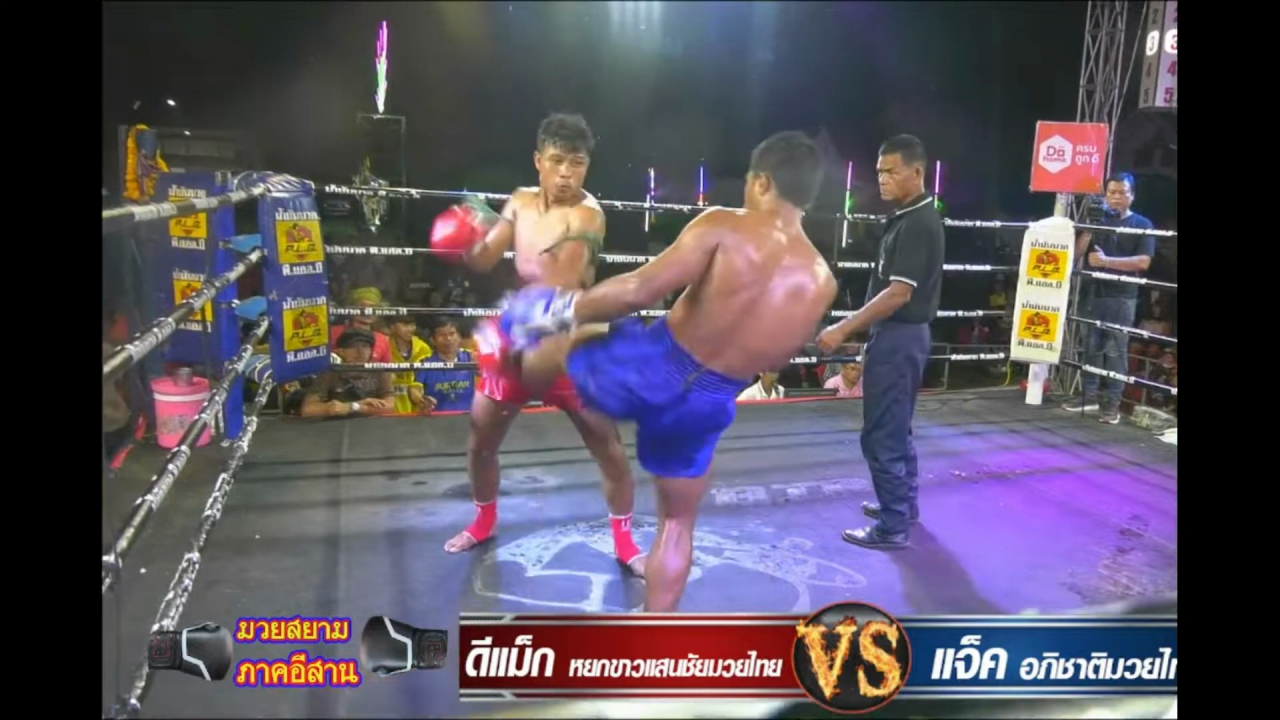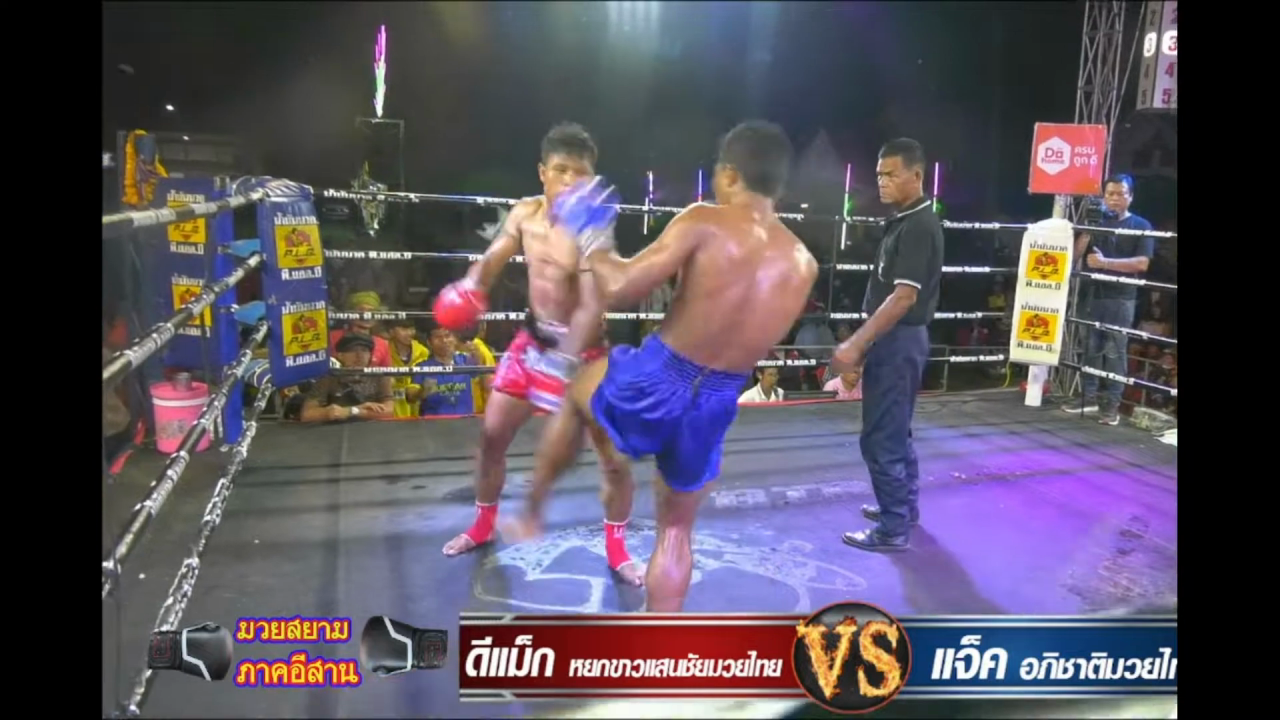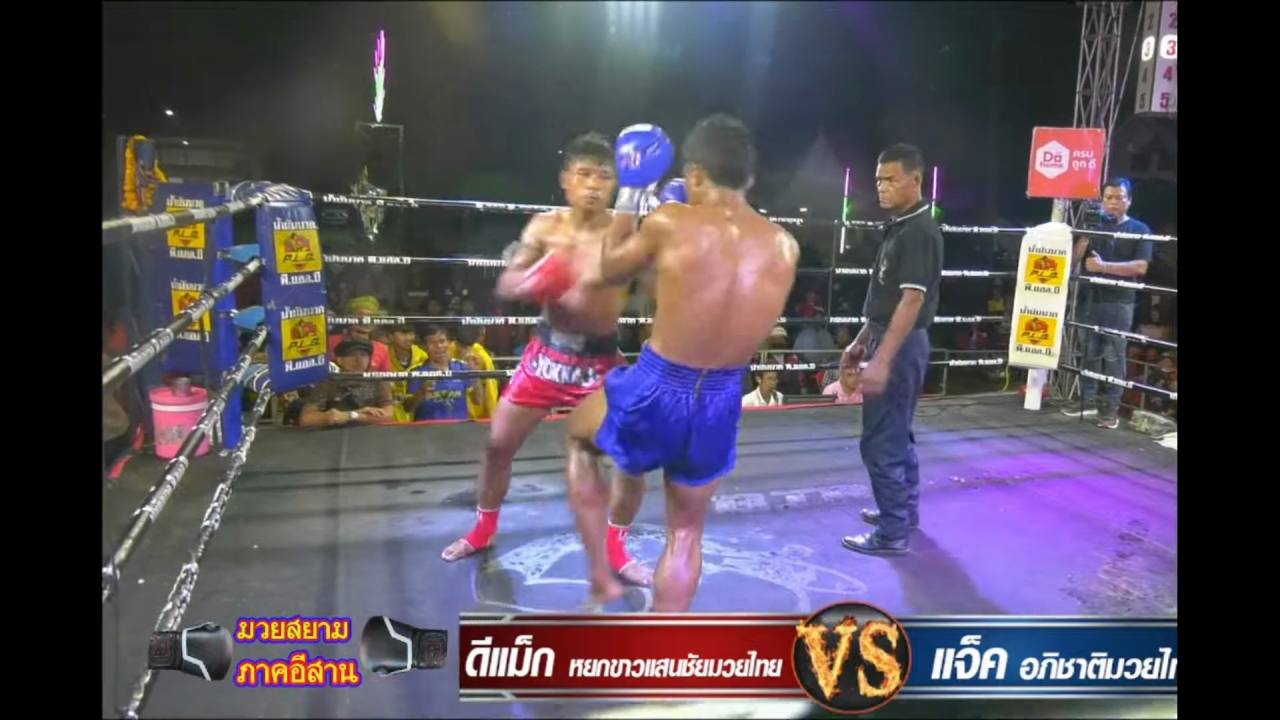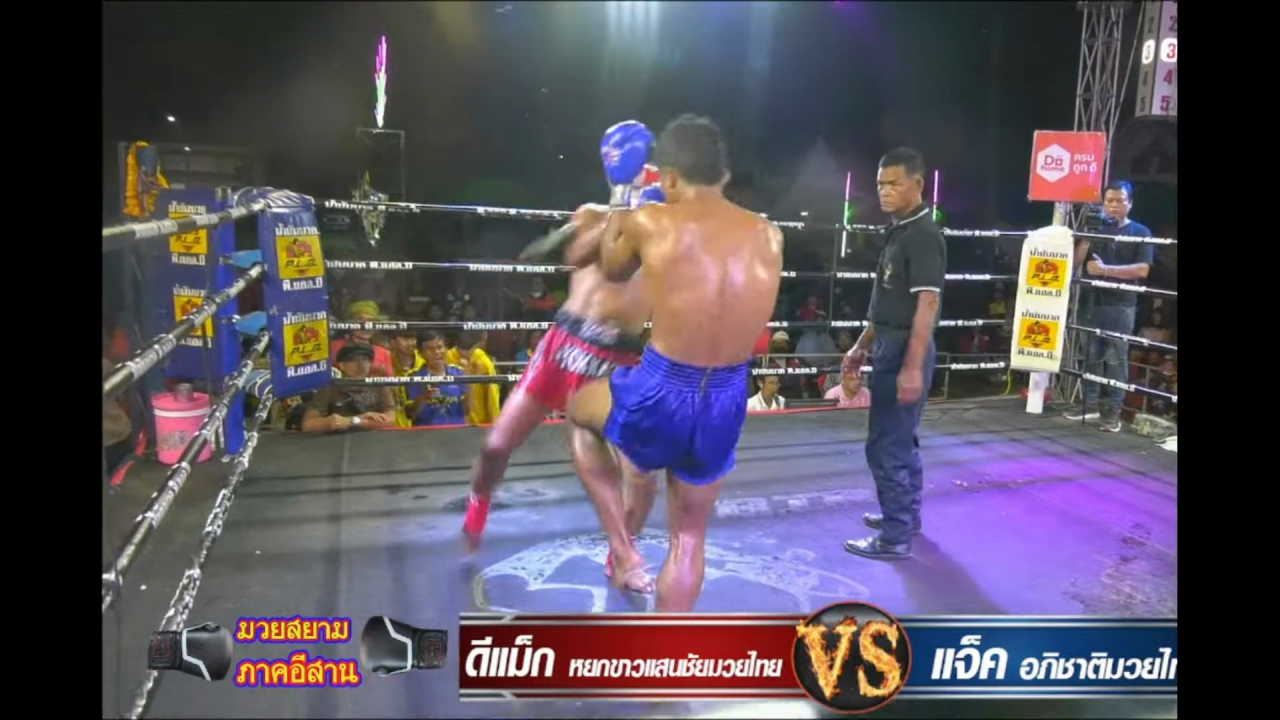
dt=0.1s
person 1, frame 1
left shoulder: (722, 228)
right shoulder: (821, 279)
left elbow: (640, 289)
left wrist: (563, 309)
left hip: (645, 365)
right hip: (701, 408)
left knee: (559, 346)
right knee: (678, 524)
person 1, frame 2
left shoulder: (704, 221)
right shoulder: (805, 263)
left elbow: (620, 287)
left wrist: (589, 244)
left hip: (651, 380)
right hip: (711, 407)
left knee: (574, 399)
right knee: (675, 530)
left ankle: (529, 516)
person 1, frame 3
left shoulder: (668, 222)
right shoulder: (783, 245)
left elbow: (610, 268)
left wrist: (630, 195)
left hip: (654, 392)
right hip: (717, 405)
left knee: (579, 438)
right knee: (686, 532)
left ankle: (600, 580)
person 1, frame 4
left shoulder: (646, 220)
right shoulder: (767, 235)
left elbow: (612, 268)
left hip: (659, 393)
right hip: (718, 406)
left knee: (580, 411)
right knee: (686, 536)
left ankle: (621, 549)
person 2, frame 1
left shoulder: (587, 215)
right shoulder: (521, 202)
left elbow: (568, 286)
right elbow: (483, 260)
right wrist: (465, 242)
left knee: (611, 452)
right knee: (481, 440)
left ankle: (623, 539)
right ankle: (484, 520)
person 2, frame 2
right shoulder: (525, 213)
left elbow: (594, 304)
right elbow: (491, 260)
right wrist: (469, 285)
left hip: (581, 354)
right hip: (533, 345)
left knee: (614, 458)
right knee: (491, 438)
left ankle: (615, 545)
right ankle: (483, 524)
person 2, frame 3
right shoulder: (544, 226)
right elbow: (506, 285)
right wrist: (534, 282)
left hip: (596, 364)
right hip: (544, 354)
right knee: (497, 447)
left ankle: (616, 548)
right ankle: (484, 530)
person 2, frame 4
right shoulder: (593, 217)
right elbow: (576, 251)
left hip: (618, 361)
right hip: (567, 347)
right knee: (499, 443)
right ankle: (476, 512)
person 3, frame 1
left shoulder: (918, 224)
right shoulder: (909, 219)
left elbow: (898, 293)
left wrist: (843, 329)
right wrist: (859, 329)
left hip: (899, 338)
right hip: (898, 335)
left knee: (882, 435)
right knee: (896, 429)
left ankle: (893, 527)
right ankle: (905, 505)
person 3, frame 2
left shoulder: (919, 227)
right shoulder: (903, 222)
left elbow: (903, 297)
left wrist: (857, 344)
right wrist: (862, 339)
left hip: (899, 341)
right hip: (894, 340)
left knee: (881, 437)
right knee: (895, 431)
left ankle: (892, 529)
right ankle: (905, 506)
person 3, frame 3
left shoulder: (919, 231)
right shoulder: (900, 227)
left elbow: (912, 302)
left wrist: (882, 359)
right wrist: (861, 342)
left hip: (900, 346)
right hip: (888, 343)
left knee: (882, 441)
right knee: (897, 434)
left ankle: (892, 533)
right ankle: (904, 510)
person 3, frame 4
left shoulder: (924, 235)
right shoulder: (897, 231)
left elbow: (928, 305)
left wrist: (913, 367)
right wrist: (862, 345)
left hip: (906, 348)
right hip: (889, 345)
left knee: (886, 444)
right knee: (900, 438)
left ankle: (894, 536)
right ankle: (906, 514)
person 4, frame 1
left shoulder: (1142, 225)
left elbow: (1143, 262)
right elbow: (1076, 253)
left wrist: (1107, 262)
right wrist: (1087, 232)
left hip: (1122, 296)
right hip: (1092, 293)
left knee: (1116, 350)
right knee: (1091, 347)
left ankle: (1112, 403)
right ankle: (1089, 395)
person 4, frame 2
left shoulder: (1141, 226)
left elbow: (1142, 263)
right elbow: (1075, 255)
left wrist: (1105, 263)
right wrist: (1086, 232)
left hip: (1121, 298)
right hip: (1091, 294)
left knee: (1115, 352)
right knee: (1090, 348)
left ankle: (1112, 404)
right ankle: (1089, 397)
person 4, frame 3
left shoulder: (1139, 229)
left elbow: (1141, 266)
right elbow: (1073, 258)
left wrist: (1104, 266)
right wrist: (1084, 237)
left hip: (1119, 301)
right hip: (1090, 297)
left knee: (1114, 355)
right knee: (1089, 352)
left ankle: (1111, 408)
right ankle: (1088, 400)
person 4, frame 4
left shoulder: (1140, 233)
left elbow: (1142, 270)
right elbow: (1075, 262)
left wrist: (1105, 270)
right wrist: (1085, 240)
left hip: (1121, 305)
right hip: (1092, 301)
left knee: (1116, 359)
right knee: (1091, 355)
left ankle: (1113, 411)
right ankle: (1090, 404)
